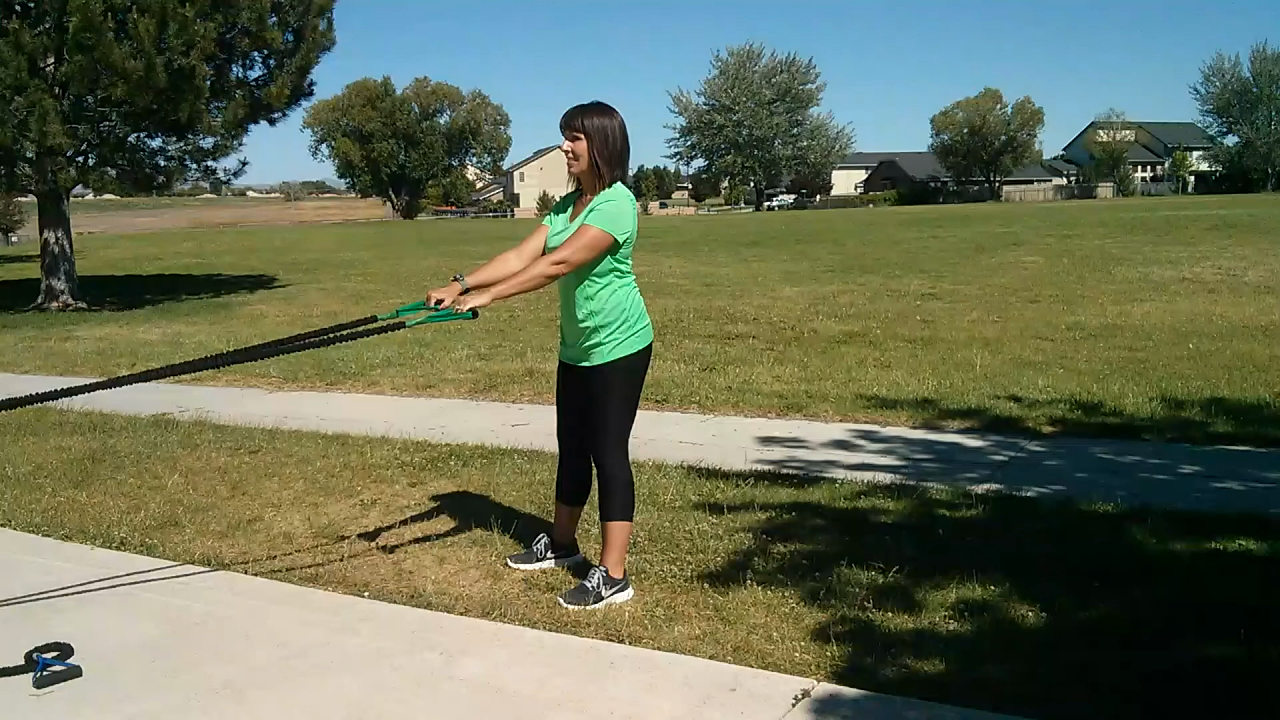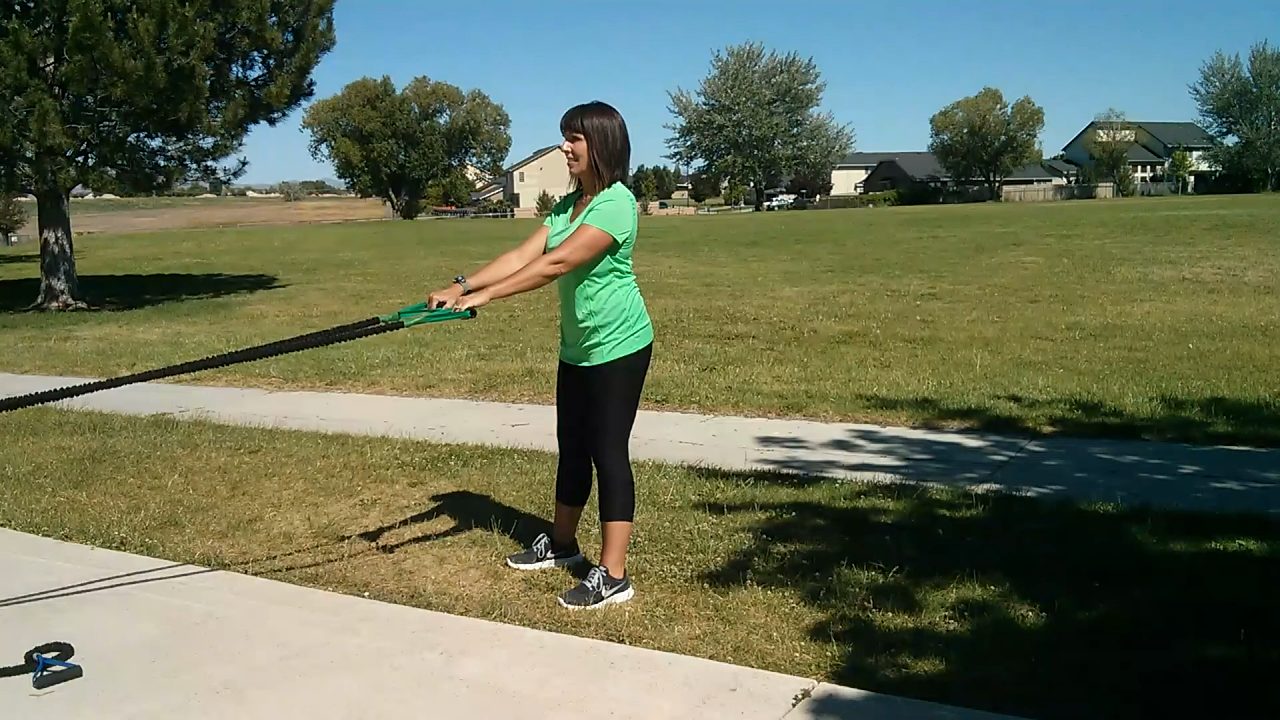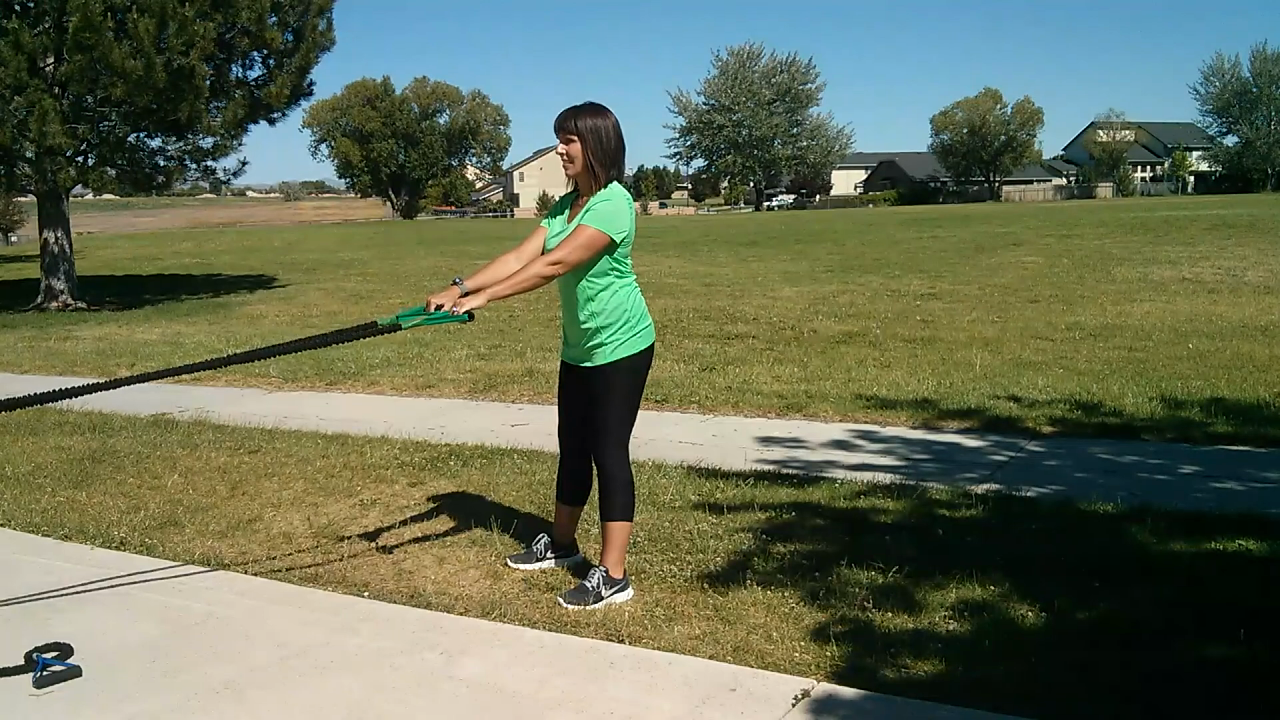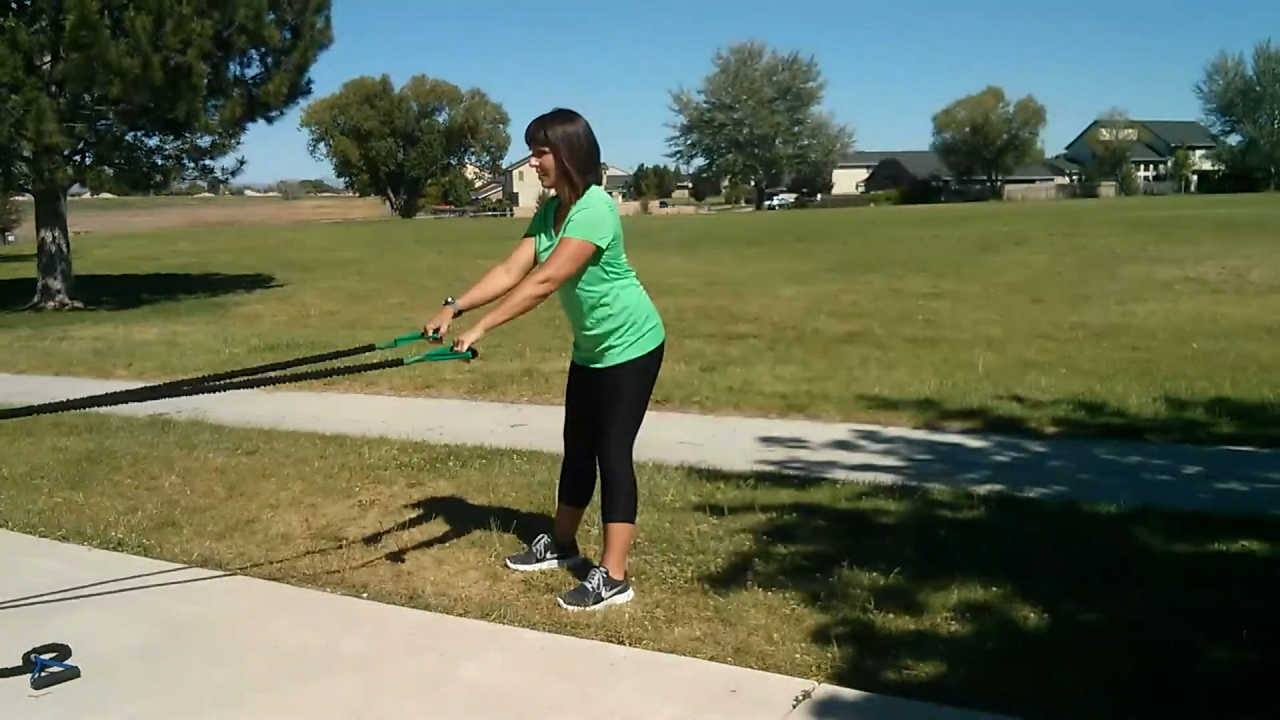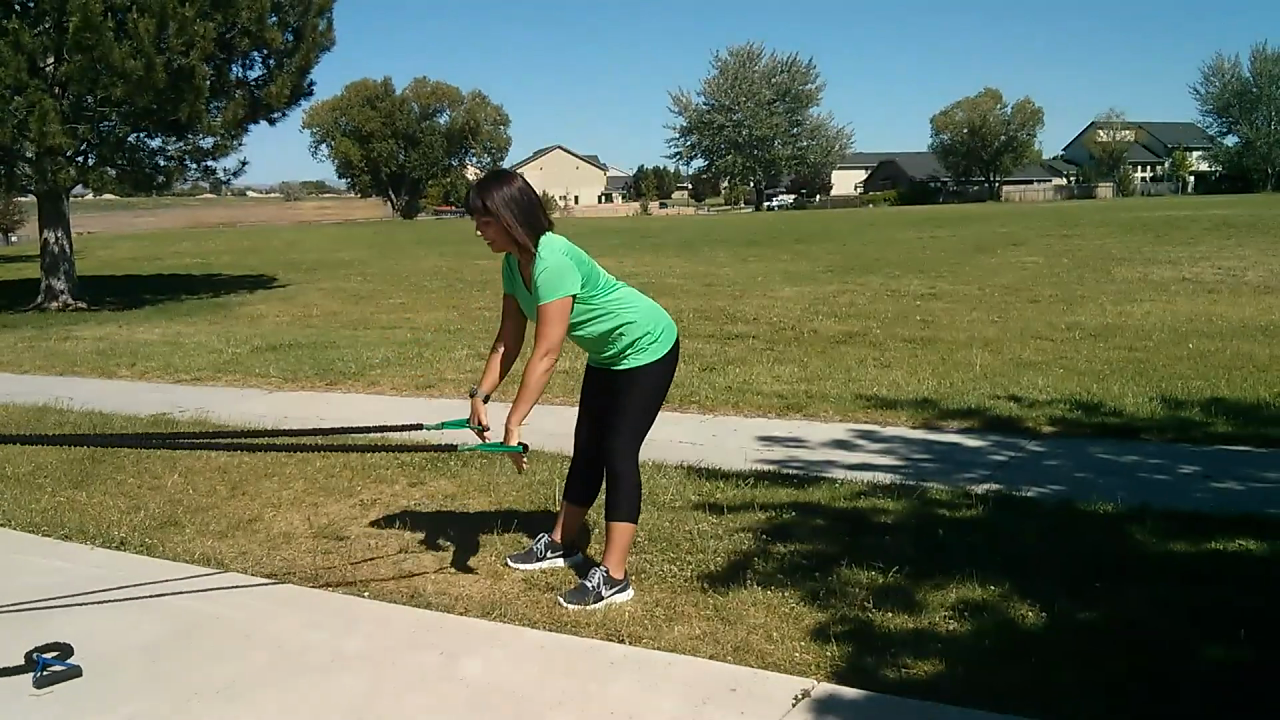
dt=0.4s
person 1, frame 1
left shoulder: (617, 203)
right shoulder: (567, 203)
left elbow: (558, 264)
right elbow: (521, 254)
left wrist: (487, 296)
right wrist: (460, 283)
left hip: (618, 348)
right hip: (578, 348)
left knee: (608, 452)
right knee: (572, 448)
left ankle: (613, 576)
right ankle: (561, 543)
person 1, frame 2
left shoulder: (616, 203)
right shoulder: (567, 204)
left elbow: (557, 263)
right elbow: (522, 255)
left wrist: (486, 296)
right wrist: (462, 285)
left hip: (617, 349)
right hip: (577, 349)
left knee: (607, 452)
right knee: (572, 448)
left ankle: (613, 577)
right ankle: (561, 543)
person 1, frame 3
left shoulder: (613, 203)
right shoulder: (566, 204)
left elbow: (554, 264)
right elbow: (520, 256)
left wrist: (483, 297)
right wrist: (458, 288)
left hip: (619, 349)
right hip: (580, 349)
left knee: (608, 452)
right knee: (573, 448)
left ankle: (613, 576)
right ankle: (561, 543)
person 1, frame 4
left shoulder: (594, 209)
right shoulder: (549, 211)
left elbow: (544, 281)
right elbow: (510, 270)
left wrist: (480, 327)
right wrist: (452, 307)
left hip: (630, 347)
right hip: (591, 350)
left knee: (612, 452)
right knee: (577, 448)
left ankle: (613, 578)
right ankle: (561, 544)
person 1, frame 5
left shoulder: (553, 261)
right shoulder: (514, 263)
left elbow: (545, 355)
right elbow: (509, 339)
left wrist: (515, 422)
right wrist: (481, 394)
left hip: (646, 348)
right hip: (607, 355)
left knee: (619, 452)
right knee: (587, 448)
left ankle: (614, 577)
right ankle: (561, 543)
